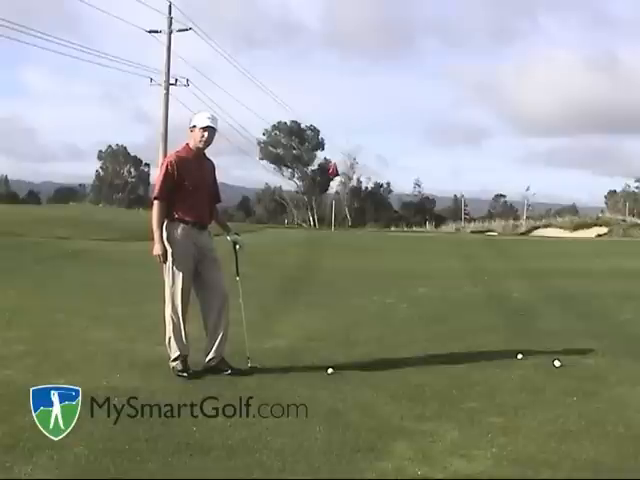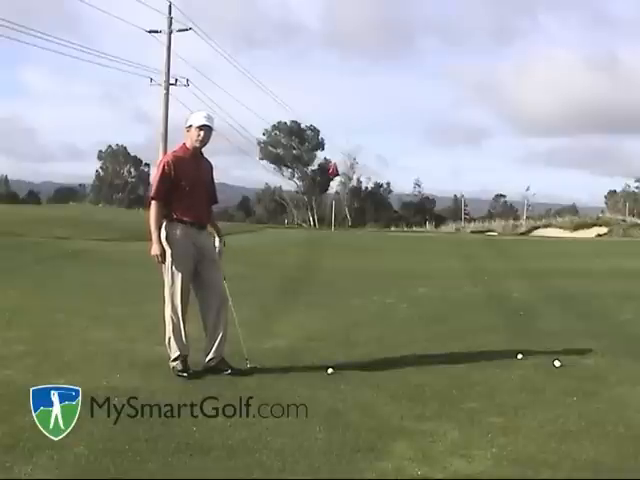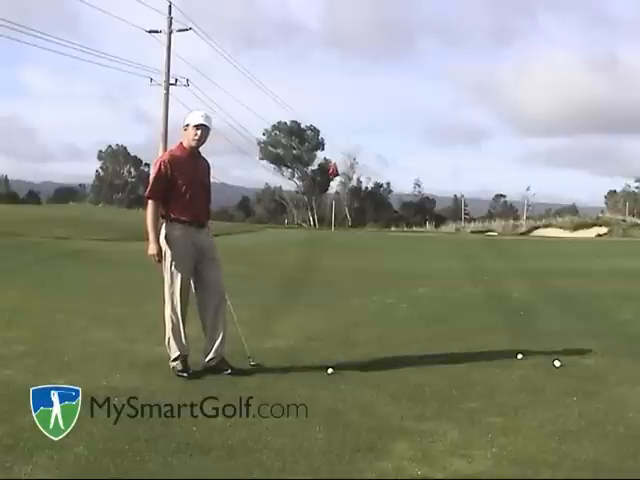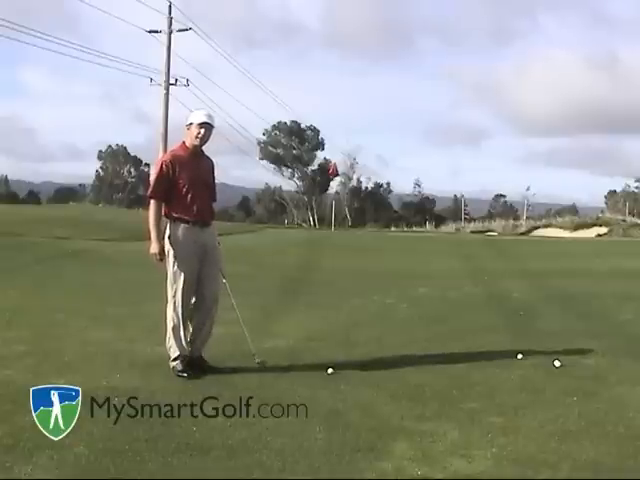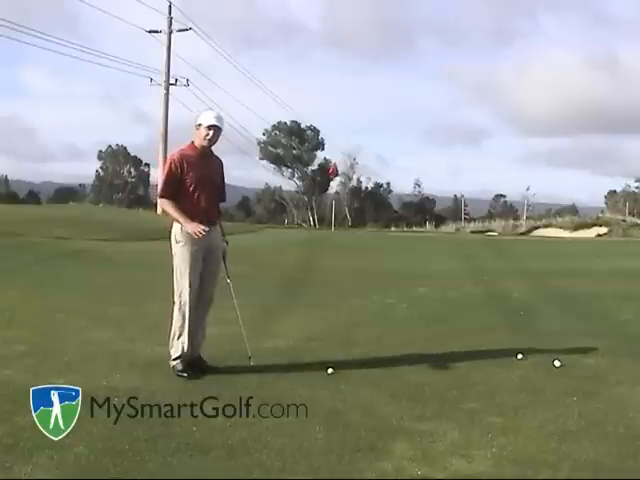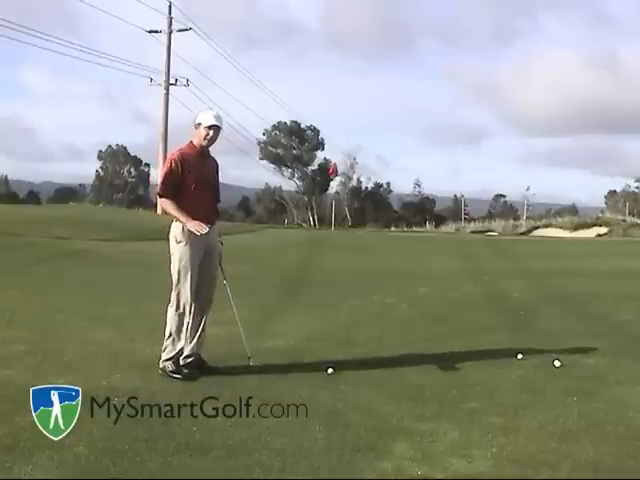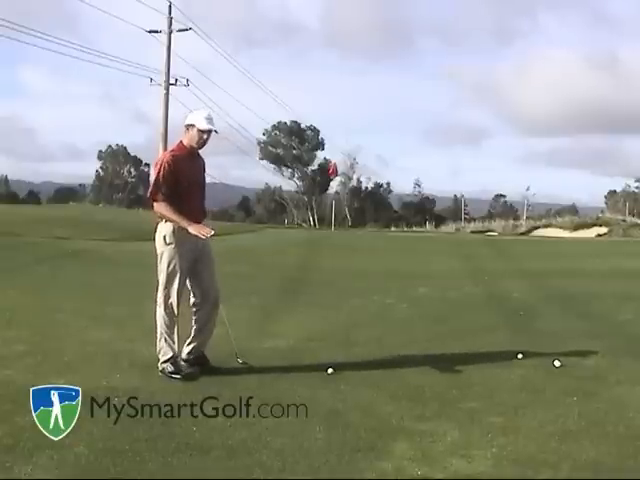
dt=0.5s
person 1, frame 1
left shoulder: (209, 166)
right shoulder: (174, 161)
right elbow: (159, 202)
left wrist: (228, 231)
right wrist: (158, 240)
left hip: (204, 235)
right hip: (180, 234)
left knee: (217, 296)
right knee: (177, 300)
left ankle: (214, 357)
right ankle: (178, 357)
person 1, frame 2
left shoulder: (207, 165)
right shoulder: (171, 161)
right elbow: (156, 202)
left wrist: (218, 232)
right wrist: (156, 240)
left hip: (203, 236)
right hip: (178, 234)
left knee: (216, 296)
right knee: (177, 299)
left ankle: (214, 357)
right ankle: (178, 358)
person 1, frame 3
left shoulder: (204, 164)
right shoulder: (168, 161)
right elbow: (153, 202)
right wrist: (153, 240)
left hip: (203, 234)
right hip: (178, 234)
left knee: (215, 295)
right knee: (177, 300)
left ankle: (215, 357)
right ankle: (178, 357)
person 1, frame 4
left shoulder: (208, 163)
right shoulder: (170, 160)
right elbow: (155, 201)
left wrist: (214, 235)
right wrist: (155, 239)
left hip: (207, 233)
right hip: (181, 233)
left knee: (209, 298)
right knee: (179, 298)
left ankle: (195, 353)
right ankle: (177, 356)
person 1, frame 5
left shoulder: (217, 163)
right shoulder: (179, 159)
right elbow: (165, 199)
left wrist: (222, 235)
right wrist: (188, 223)
left hip: (212, 234)
right hip: (187, 233)
left knee: (205, 298)
right knee: (186, 296)
left ankle: (193, 352)
right ankle: (179, 356)
person 1, frame 6
left shoulder: (212, 163)
right shoulder: (178, 158)
right elbow: (164, 199)
left wrist: (217, 235)
right wrist: (189, 222)
left hip: (210, 233)
right hip: (186, 233)
left knee: (204, 298)
right knee: (182, 297)
left ankle: (191, 354)
right ankle: (170, 358)
person 1, frame 7
left shoulder: (199, 162)
right shoulder: (169, 160)
right elbow: (158, 203)
right wrist: (189, 225)
left hip: (198, 234)
right hip: (174, 234)
left knee: (209, 296)
right knee: (170, 299)
left ankle: (193, 351)
right ankle: (167, 359)
